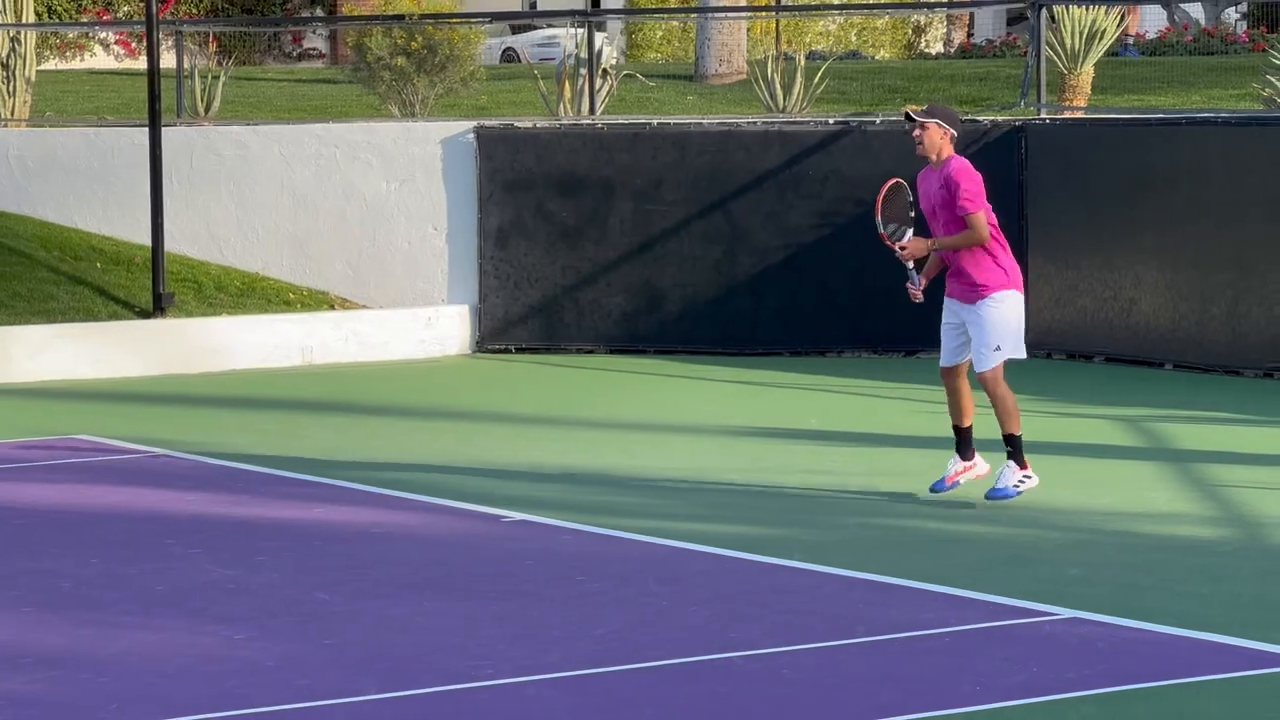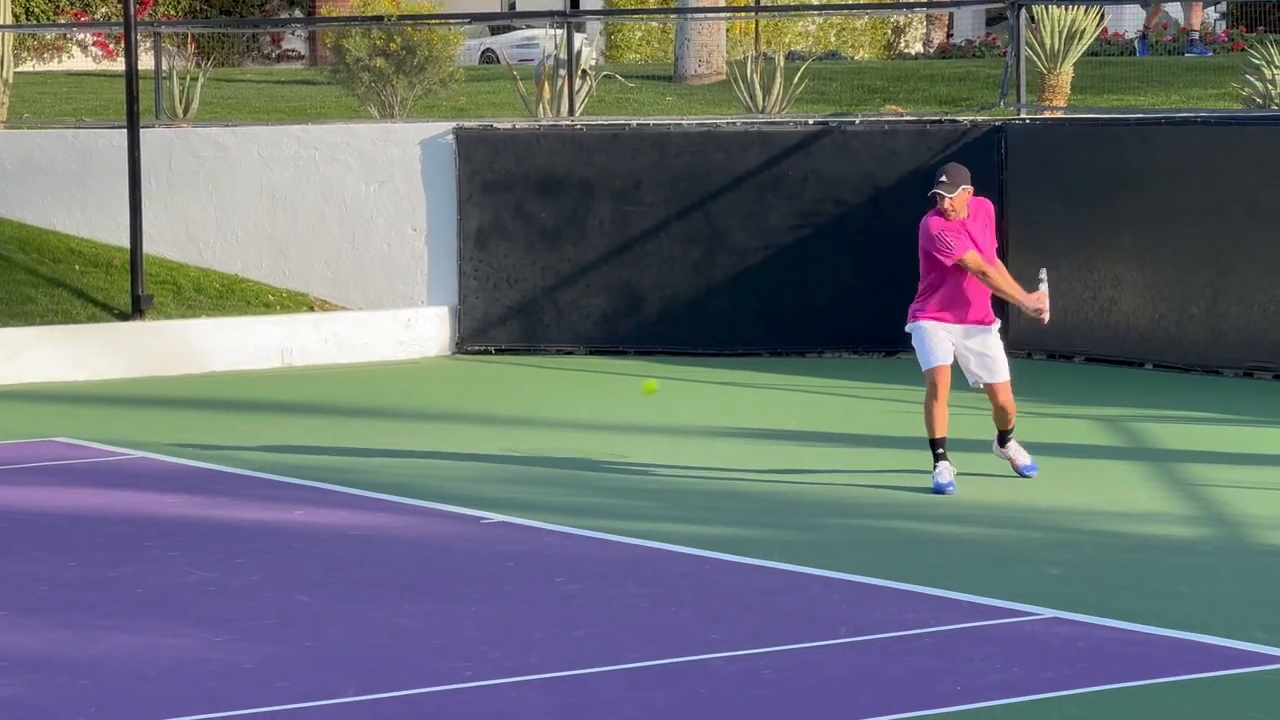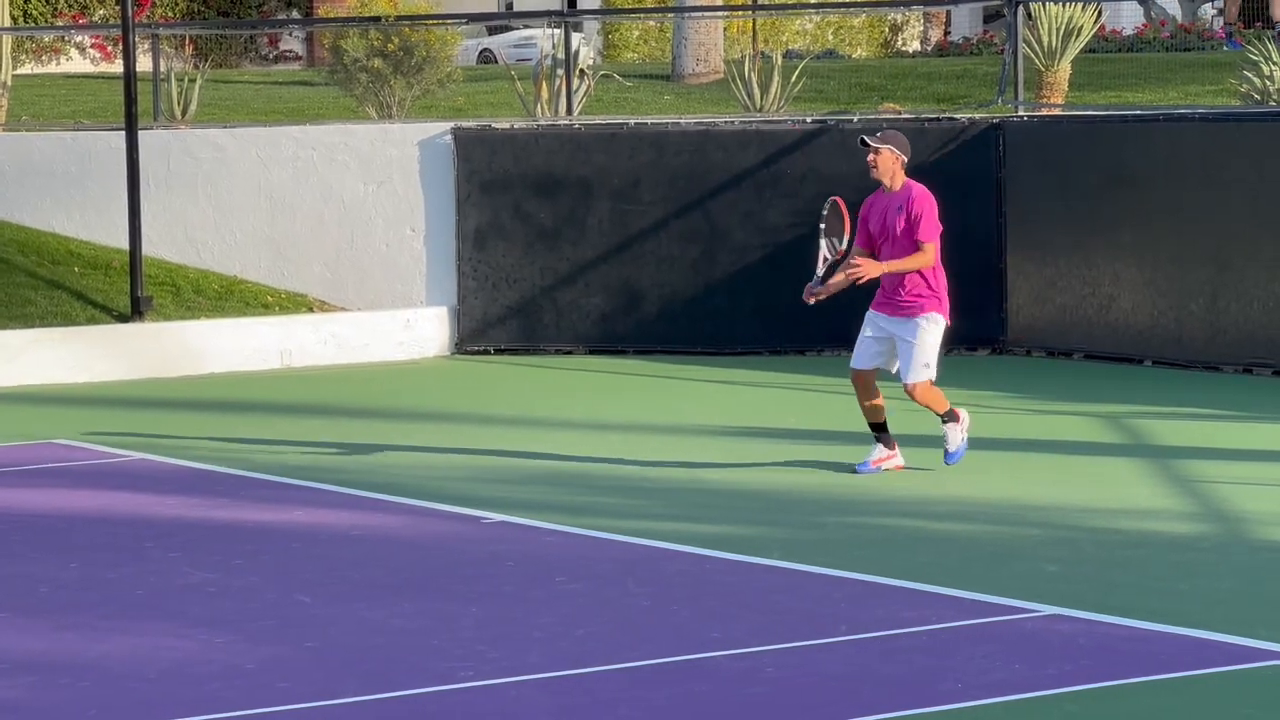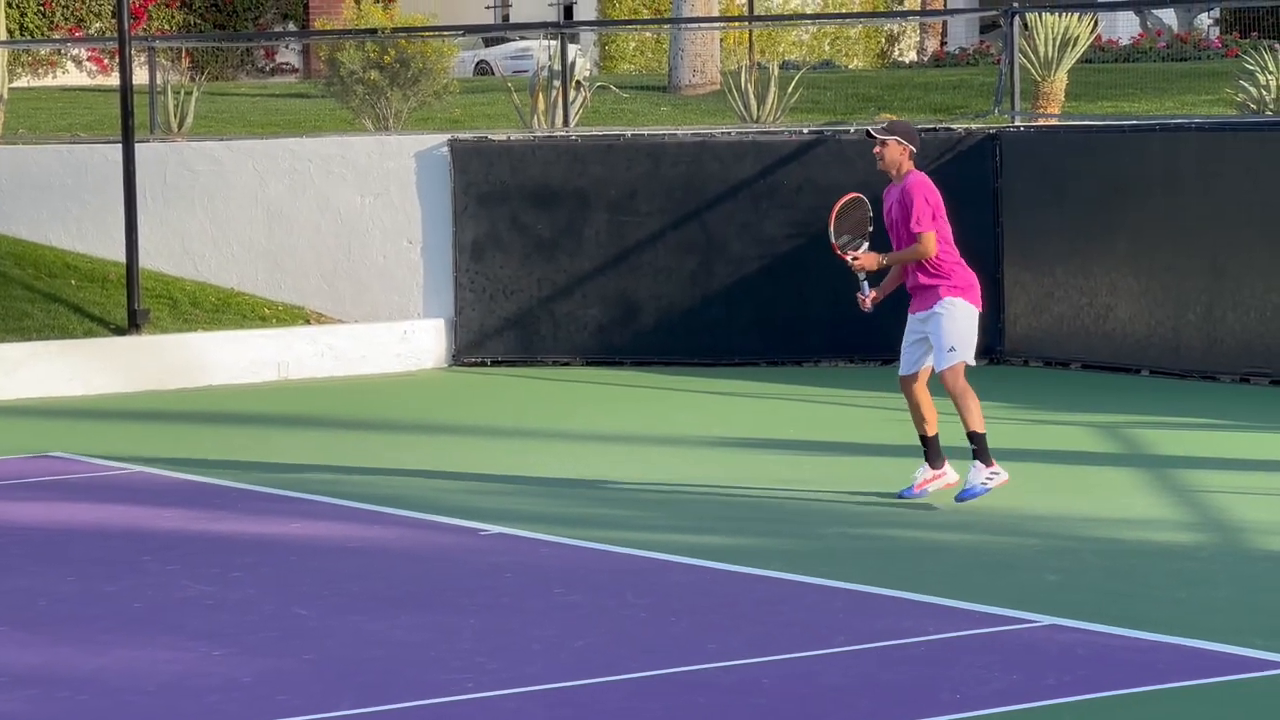
dt=1s
person 1, frame 1
left shoulder: (959, 173)
right shoulder: (925, 178)
left elbow: (980, 234)
left wrist: (928, 245)
right wrist: (923, 278)
left hip: (993, 291)
right hip: (958, 293)
left knee: (990, 377)
right knee: (951, 372)
left ankle: (1018, 467)
right ankle: (967, 459)
person 1, frame 2
left shoulder: (981, 209)
right shoulder: (932, 226)
left elbow: (990, 259)
right elbow: (979, 269)
left wrist: (1027, 297)
right wrist: (1023, 298)
left hip: (976, 321)
right hip: (933, 320)
left knee: (1003, 398)
right knee: (938, 381)
left ankle: (1006, 445)
right ankle: (941, 464)
person 1, frame 3
left shoulder: (919, 198)
right shoulder: (870, 204)
left elbow: (929, 256)
right elbow: (858, 260)
left wrist: (881, 267)
right wrist: (826, 287)
left hip: (924, 308)
right hip: (884, 307)
left knee: (916, 386)
right knee: (860, 375)
left ankle: (953, 420)
right ankle: (886, 449)
person 1, frame 4
left shoulder: (915, 186)
right shoulder: (891, 194)
left elbow: (927, 248)
left wrist: (880, 261)
right wrist: (878, 292)
left hip: (953, 294)
right hip: (925, 301)
left knee: (952, 377)
right knee: (911, 381)
left ankle: (986, 467)
right ankle: (937, 468)
